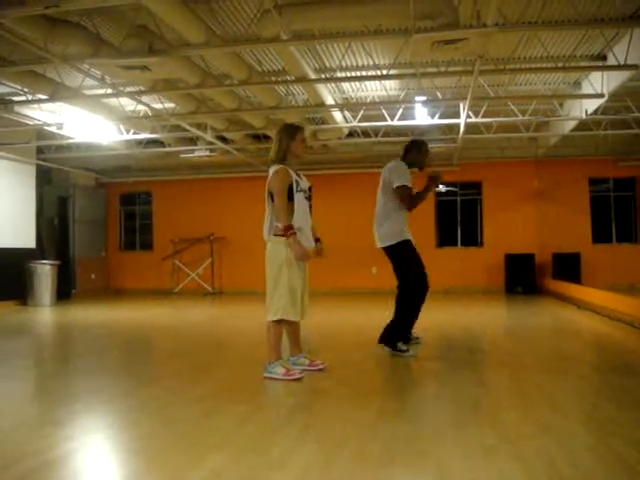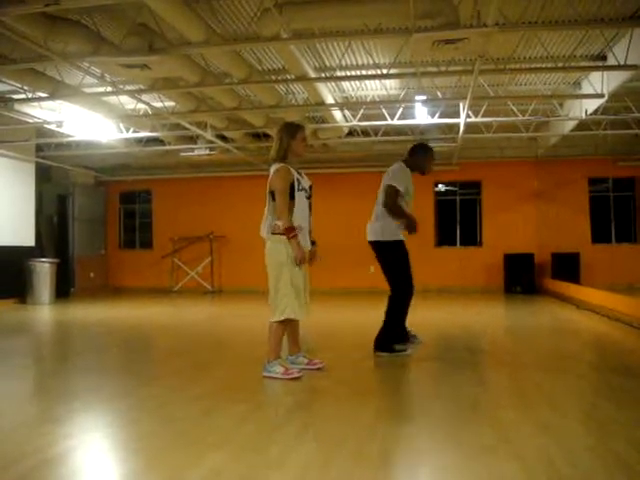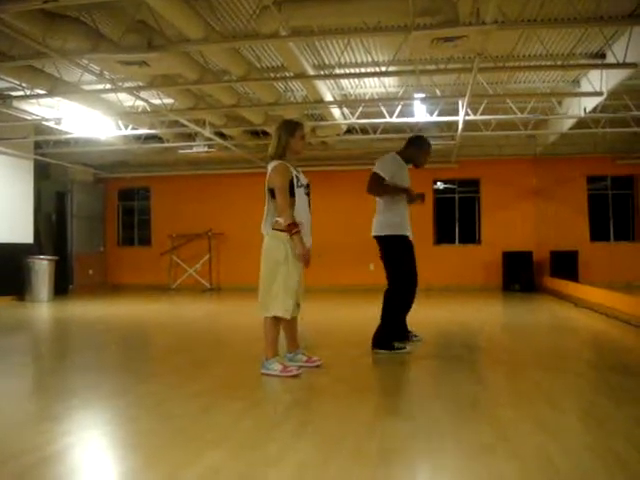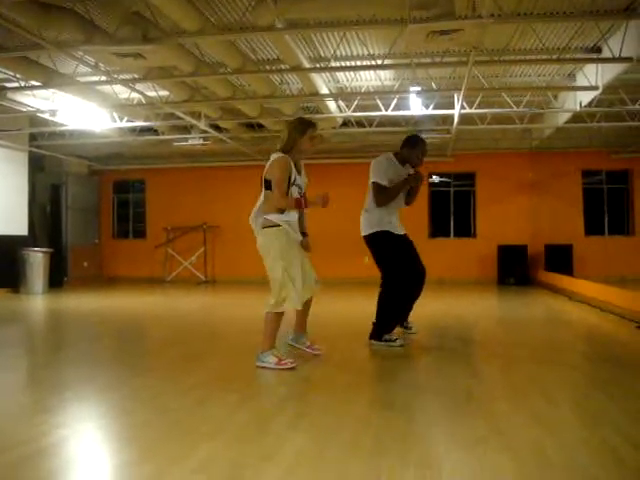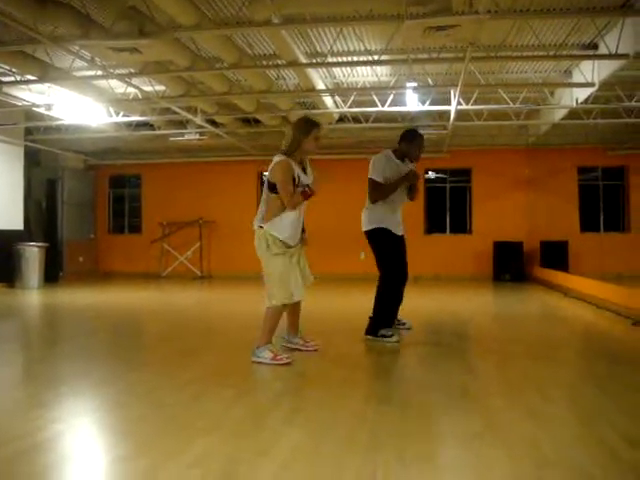
dt=0.3s
person 1, frame 1
left shoulder: (296, 175)
right shoulder: (280, 173)
right elbow: (281, 214)
left wrist: (315, 240)
right wrist: (295, 242)
left hip: (296, 245)
right hip: (283, 244)
left knee: (295, 303)
right knee: (281, 302)
left ankle: (296, 356)
right ankle: (273, 363)
person 1, frame 2
left shoulder: (297, 174)
right shoulder: (281, 171)
right elbow: (283, 213)
left wrist: (310, 243)
right wrist: (296, 244)
left hip: (295, 244)
right hip: (283, 243)
left knee: (294, 302)
right knee: (283, 302)
left ankle: (295, 354)
right ankle: (272, 362)
person 1, frame 3
left shoulder: (292, 170)
right shoulder: (279, 168)
right elbow: (283, 209)
left wrist: (304, 243)
right wrist: (300, 242)
left hip: (293, 241)
right hip: (281, 240)
left knee: (292, 300)
right knee: (278, 299)
left ankle: (293, 352)
right ankle: (270, 360)
person 1, frame 4
left shoulder: (298, 165)
right shoulder: (281, 161)
right elbow: (280, 202)
left wrist: (303, 234)
right wrist: (312, 202)
left hip: (289, 233)
right hip: (274, 233)
left knee: (306, 286)
right knee: (284, 293)
left ankle: (299, 335)
right ankle: (266, 353)
person 1, frame 5
left shoulder: (304, 164)
right shoulder: (282, 164)
right elbow: (290, 202)
left wrist: (301, 231)
right wrist: (311, 190)
left hip: (291, 237)
right hip: (272, 237)
left knee: (296, 289)
right knee: (281, 294)
left ankle: (292, 336)
right ankle: (262, 347)
person 2, frame 1
left shoulder: (395, 169)
right shoulder: (399, 169)
right elbow: (410, 203)
left wrist: (426, 188)
right wrist: (429, 186)
left hip: (392, 235)
right hip: (395, 236)
left knee: (409, 284)
right knee: (418, 285)
left ankle: (402, 334)
right ankle: (392, 337)
person 2, frame 2
left shoulder: (401, 172)
right shoulder: (400, 171)
right elbow: (389, 204)
left wrist: (406, 222)
right wrist: (409, 220)
left hip: (387, 236)
right hip: (386, 236)
left knee: (402, 286)
right knee: (402, 288)
left ankle: (399, 333)
right ankle: (385, 342)
person 2, frame 3
left shoulder: (402, 167)
right shoulder: (388, 161)
right elbow: (372, 187)
left wrist: (412, 196)
right wrist: (403, 189)
left hip: (401, 231)
right hip: (390, 231)
left knee: (408, 282)
right knee: (400, 284)
left ankle: (399, 331)
right ankle: (384, 340)
person 2, frame 4
left shoulder: (406, 169)
right shoulder: (381, 164)
left elbow: (408, 201)
right elbow: (380, 200)
left wrist: (416, 185)
right wrist: (405, 182)
left hip: (394, 228)
right hip: (376, 228)
left knee: (416, 273)
right knee: (393, 278)
left ankle: (399, 316)
right ankle: (380, 332)
person 2, frame 5
left shoulder: (408, 164)
right shoulder: (381, 160)
left elbow: (412, 197)
right elbow: (373, 196)
left wrist: (413, 182)
right wrist: (401, 181)
left hip: (396, 226)
right hip: (378, 225)
left knee: (400, 274)
right knee: (390, 274)
left ankle: (389, 317)
right ankle: (376, 327)
